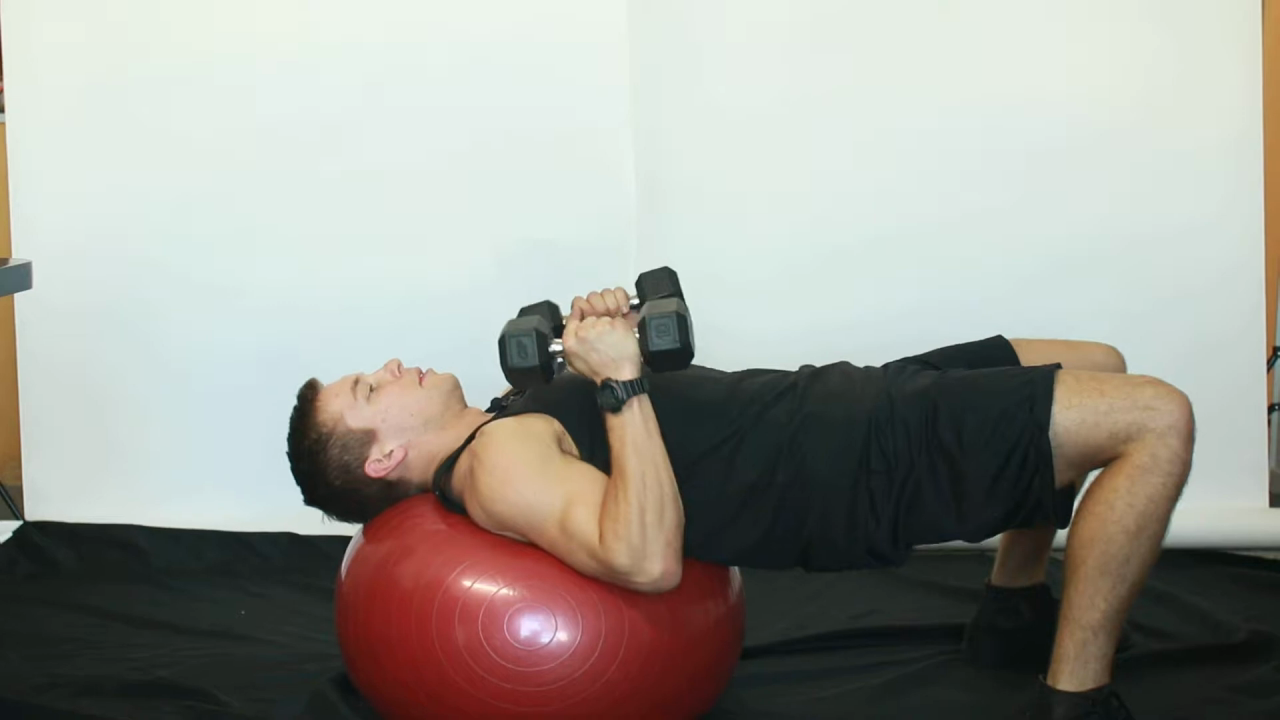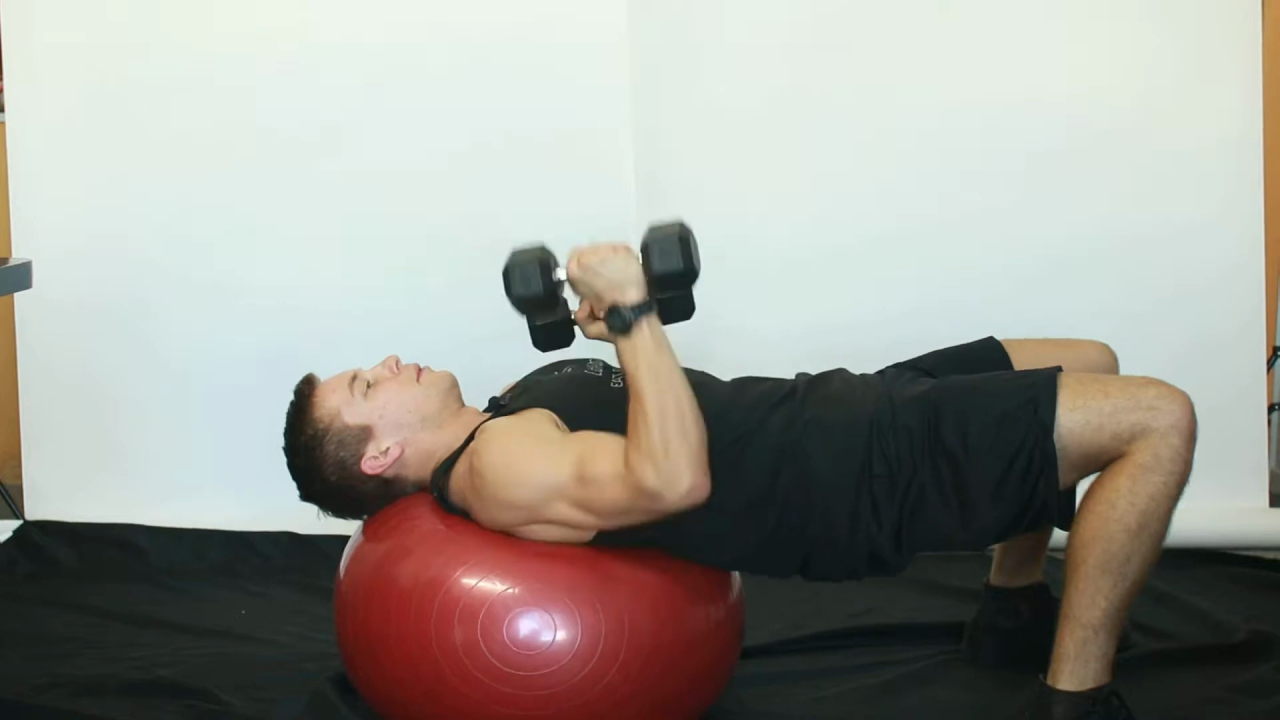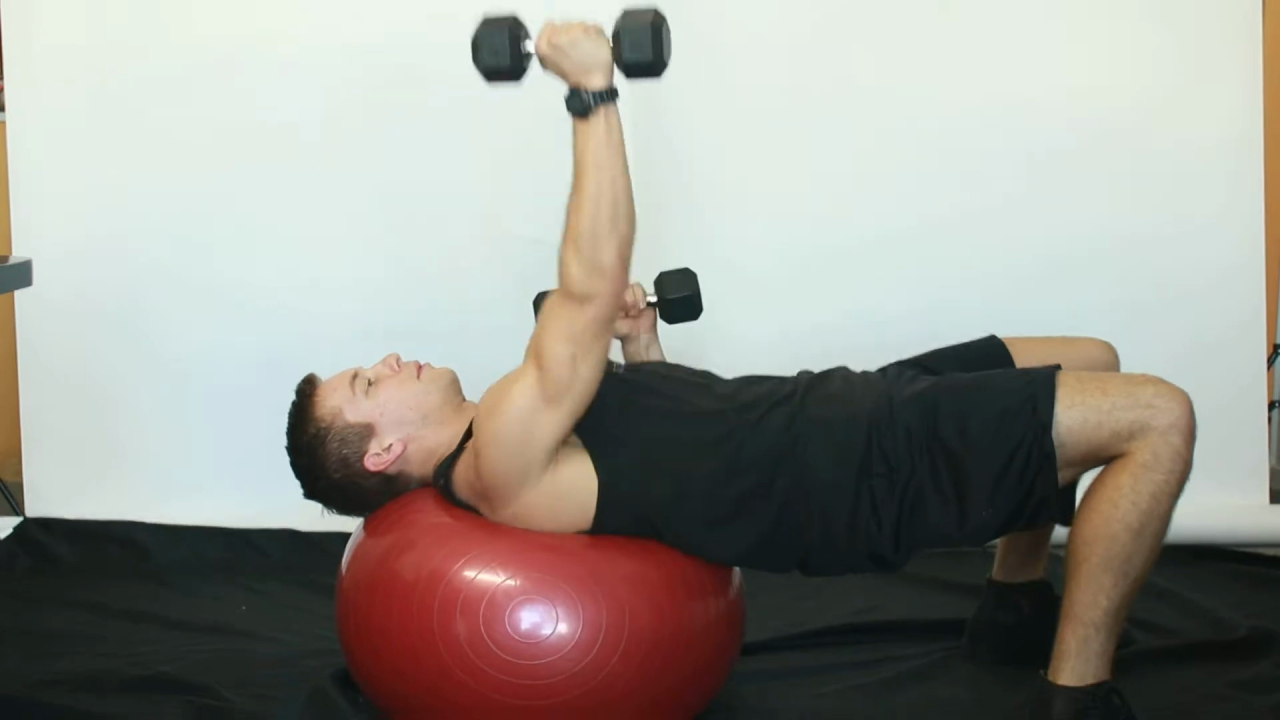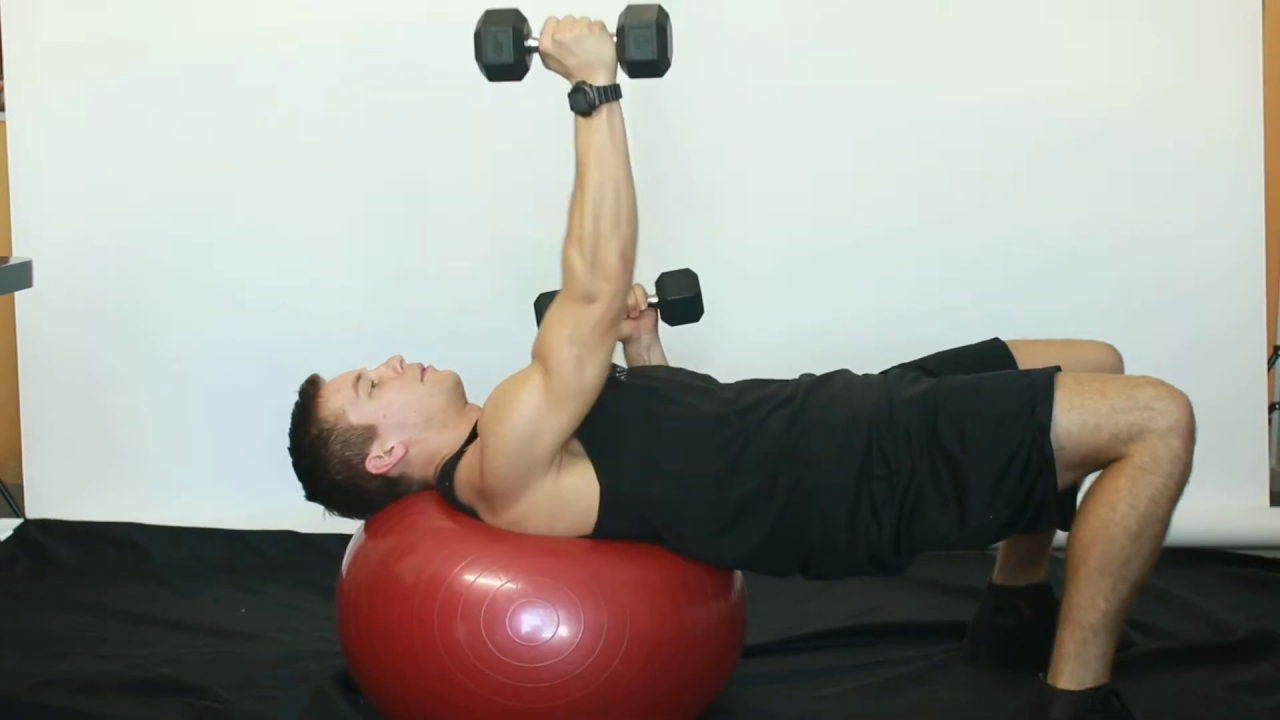
dt=0.4s
person 1, frame 1
left shoulder: (504, 427)
right shoulder: (496, 467)
right elbow: (650, 558)
left wrist: (622, 354)
right wrist: (620, 378)
left hip: (843, 410)
right hip: (855, 471)
left knee: (1098, 368)
right knee: (1156, 418)
left ankle: (1016, 610)
person 1, frame 2
left shoulder: (501, 429)
right shoulder: (498, 468)
right elbow: (676, 479)
left wrist: (627, 321)
right wrist: (629, 309)
left hip: (838, 418)
right hip: (854, 480)
left knee: (1089, 365)
right knee: (1157, 419)
left ankle: (1014, 611)
person 1, frame 3
left shoulder: (513, 429)
right shoulder: (503, 460)
right elbow: (595, 283)
left wrist: (638, 340)
right wrist: (592, 94)
left hip: (834, 418)
right hip: (855, 477)
left knee: (1090, 363)
right knee: (1156, 418)
left ankle: (1016, 606)
person 1, frame 4
left shoulder: (515, 444)
right shoulder: (503, 467)
right elbow: (594, 287)
left wrist: (641, 348)
right wrist: (596, 90)
left hip: (842, 420)
right hip: (855, 481)
left knee: (1093, 365)
right knee: (1156, 420)
left ankle: (1017, 610)
